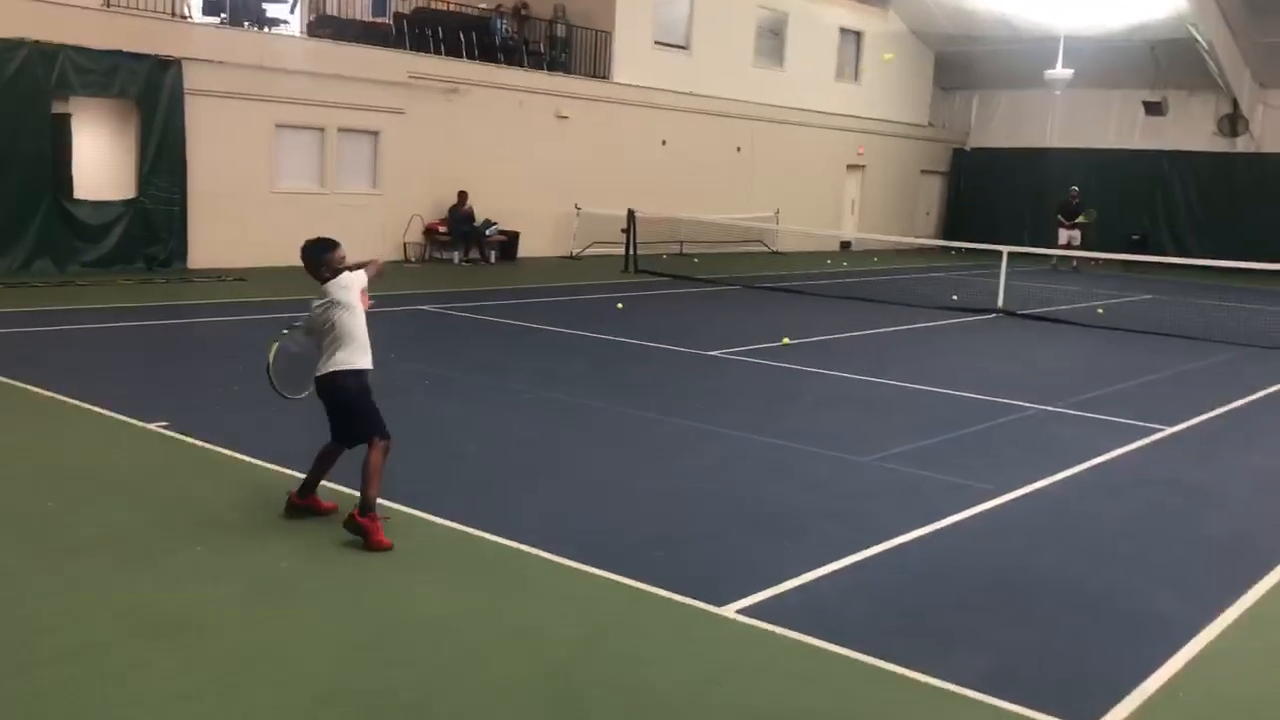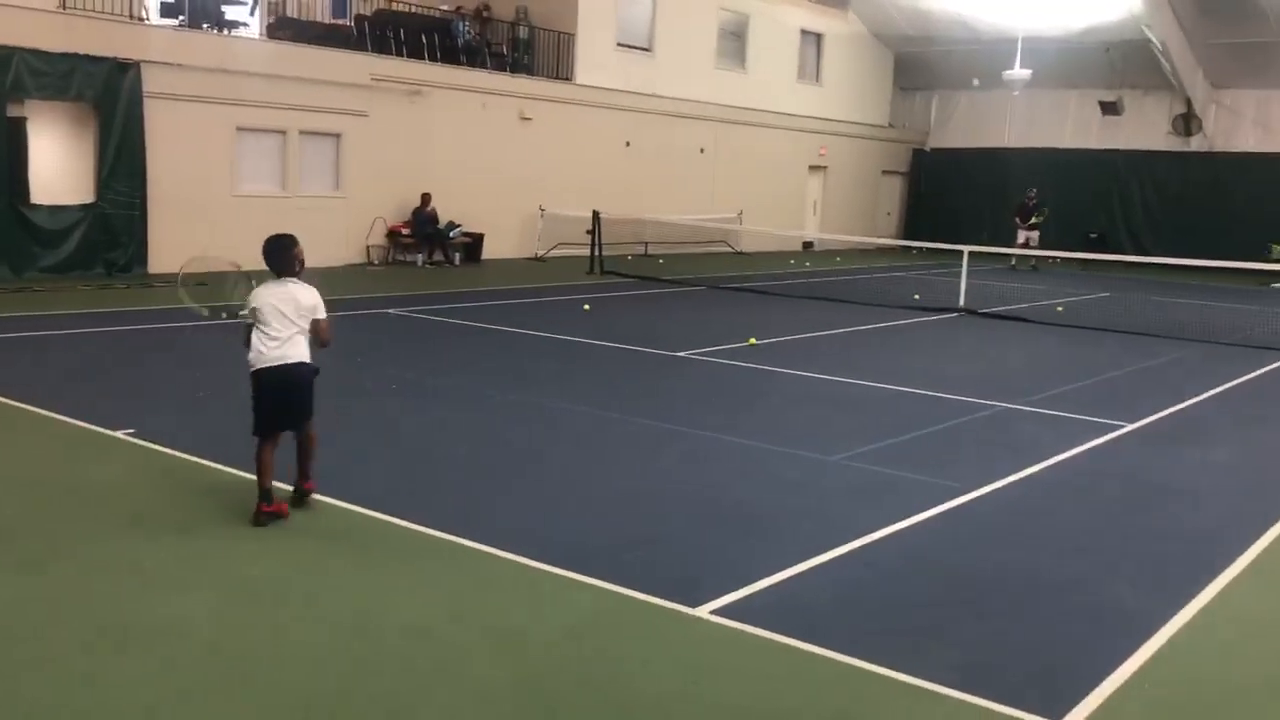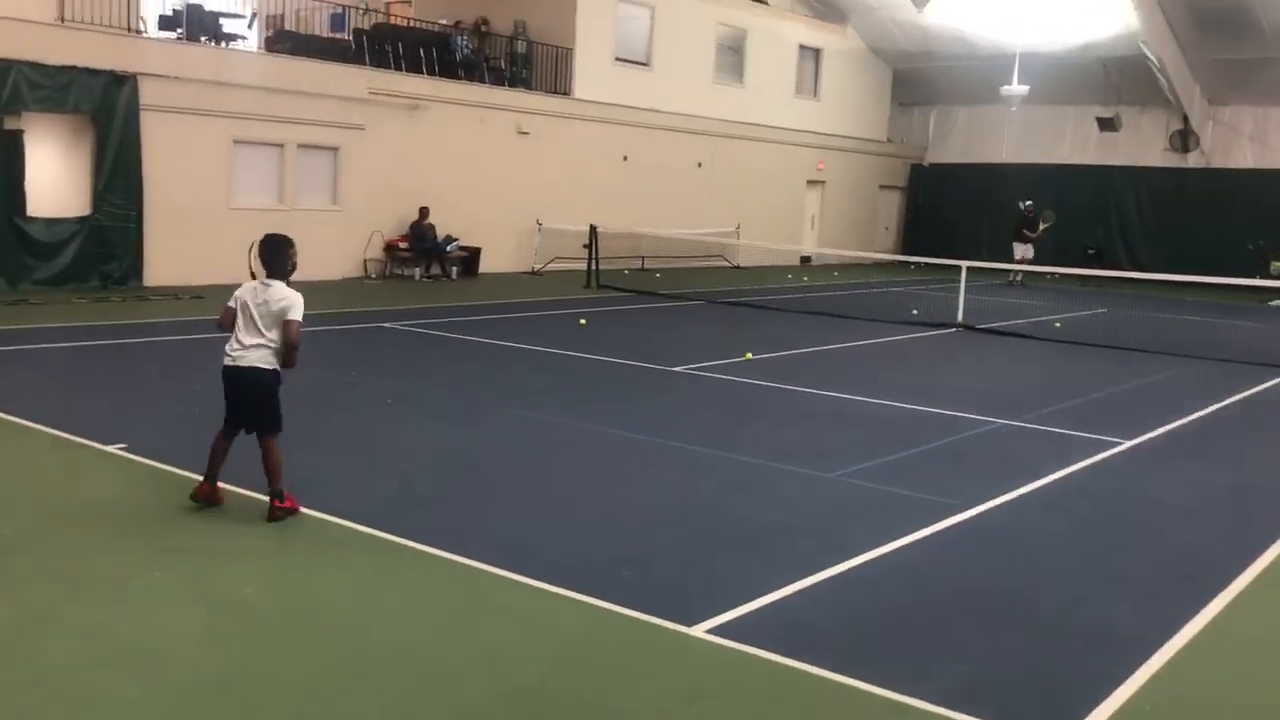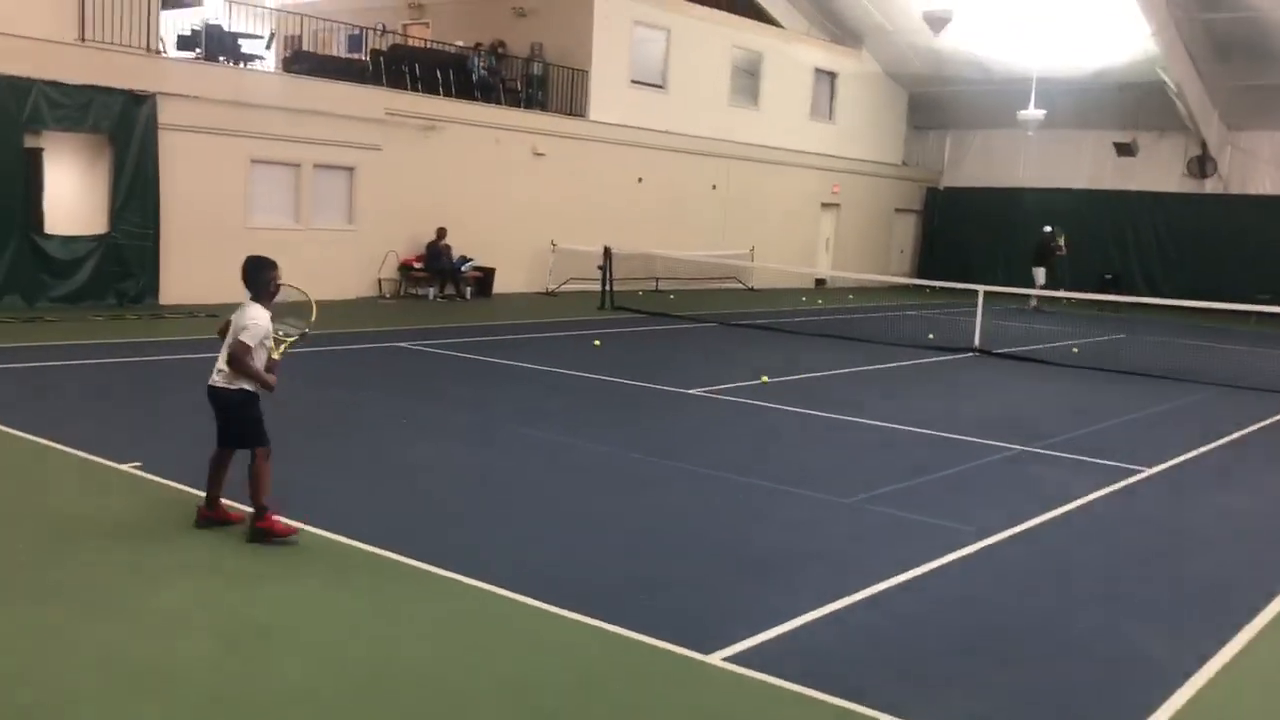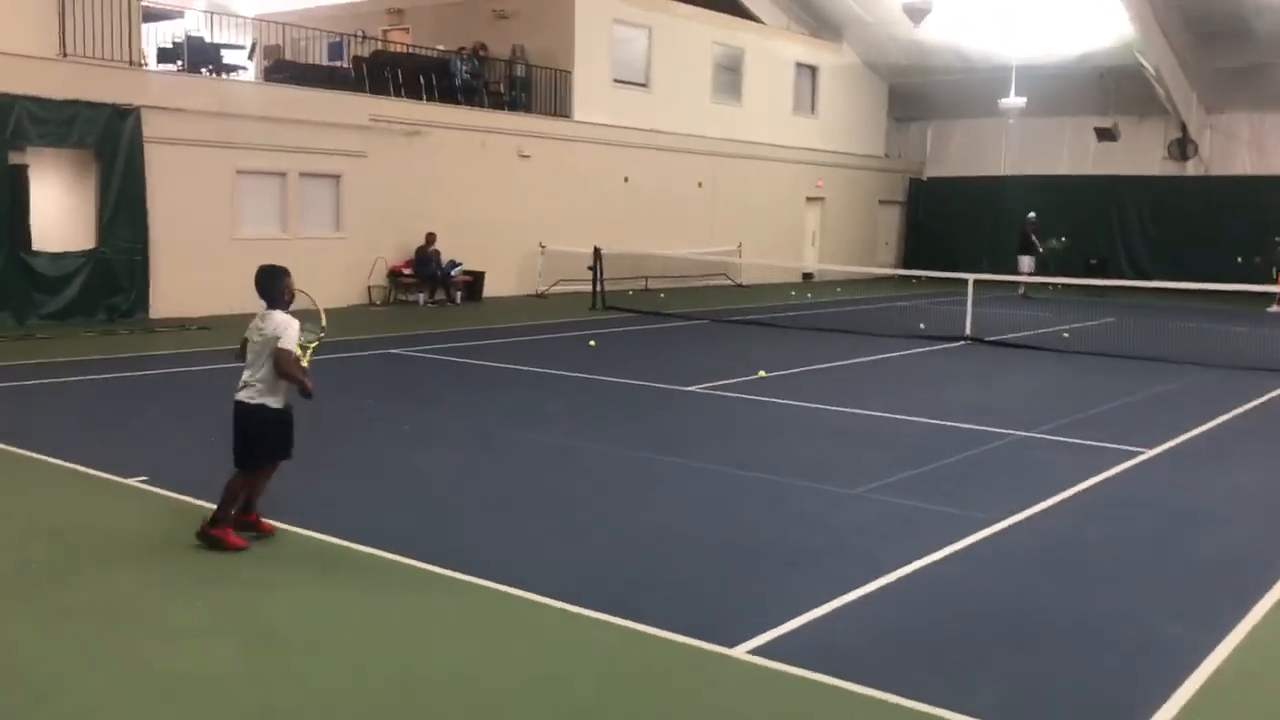
dt=0.4s
person 1, frame 1
left shoulder: (319, 307)
right shoulder: (345, 284)
right elbow: (374, 265)
right wrist: (359, 266)
left hip: (330, 377)
right hip: (347, 377)
left knee: (341, 440)
right knee: (379, 441)
left ankle: (303, 496)
right ankle: (365, 515)
person 1, frame 2
left shoulder: (257, 295)
right shoulder: (309, 294)
left elbow: (248, 335)
right elbow: (324, 339)
left hip: (263, 370)
right hip: (297, 367)
left knee: (269, 436)
right knee: (304, 425)
left ankle: (266, 503)
right ankle: (303, 483)
person 1, frame 3
left shoulder: (245, 289)
right shoulder: (292, 298)
left elbow: (223, 322)
right elbow: (292, 340)
right wrist: (288, 360)
left hip: (233, 367)
right hip: (262, 371)
left knee: (229, 428)
right knee: (268, 436)
left ankle: (208, 486)
right ankle: (279, 500)
person 1, frame 4
left shoulder: (245, 310)
right shoulder: (259, 320)
left elbow: (224, 331)
right elbow: (235, 358)
right wrist: (263, 378)
left hip: (221, 388)
right hip: (235, 391)
left knee: (226, 448)
right knee: (261, 450)
left ankle: (211, 508)
right ankle: (262, 519)
person 1, frame 5
left shoulder: (259, 320)
right shoulder: (288, 324)
left elbow: (243, 353)
right elbow: (283, 365)
right wrist: (304, 383)
left hip: (249, 401)
right hip: (263, 406)
left knee: (271, 460)
right knee: (252, 469)
left ankle: (247, 513)
right ankle: (216, 526)
